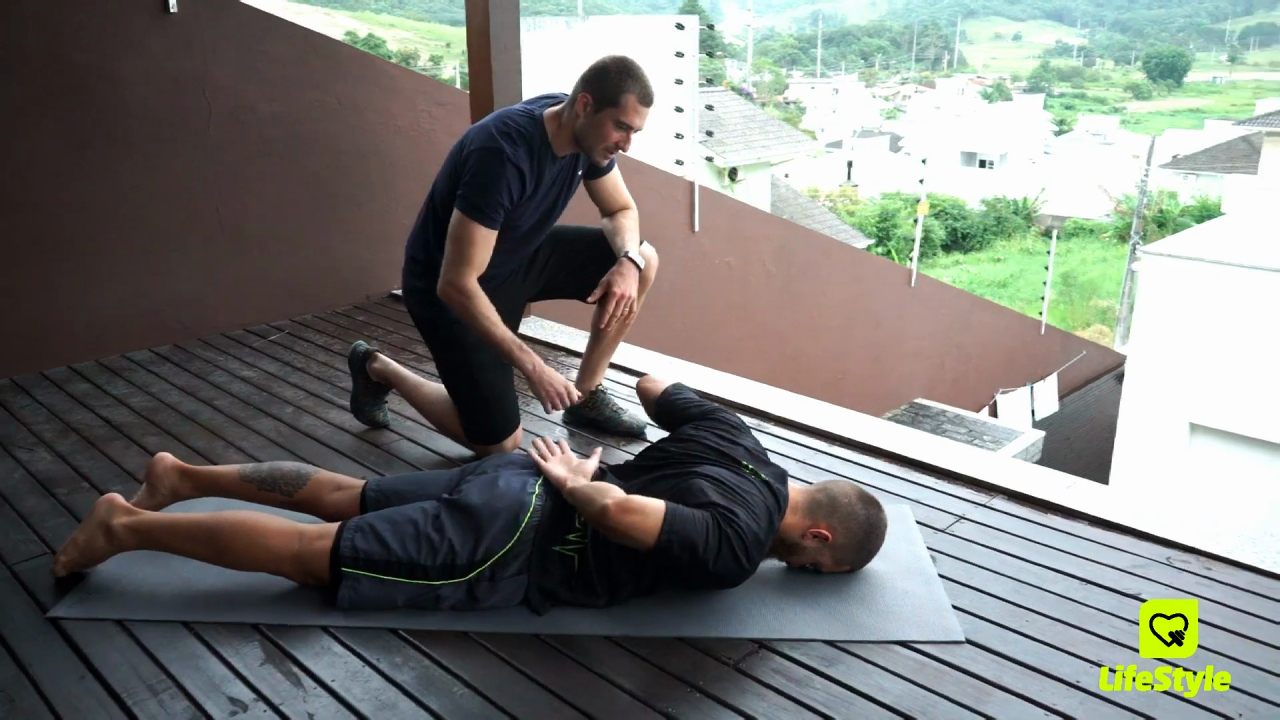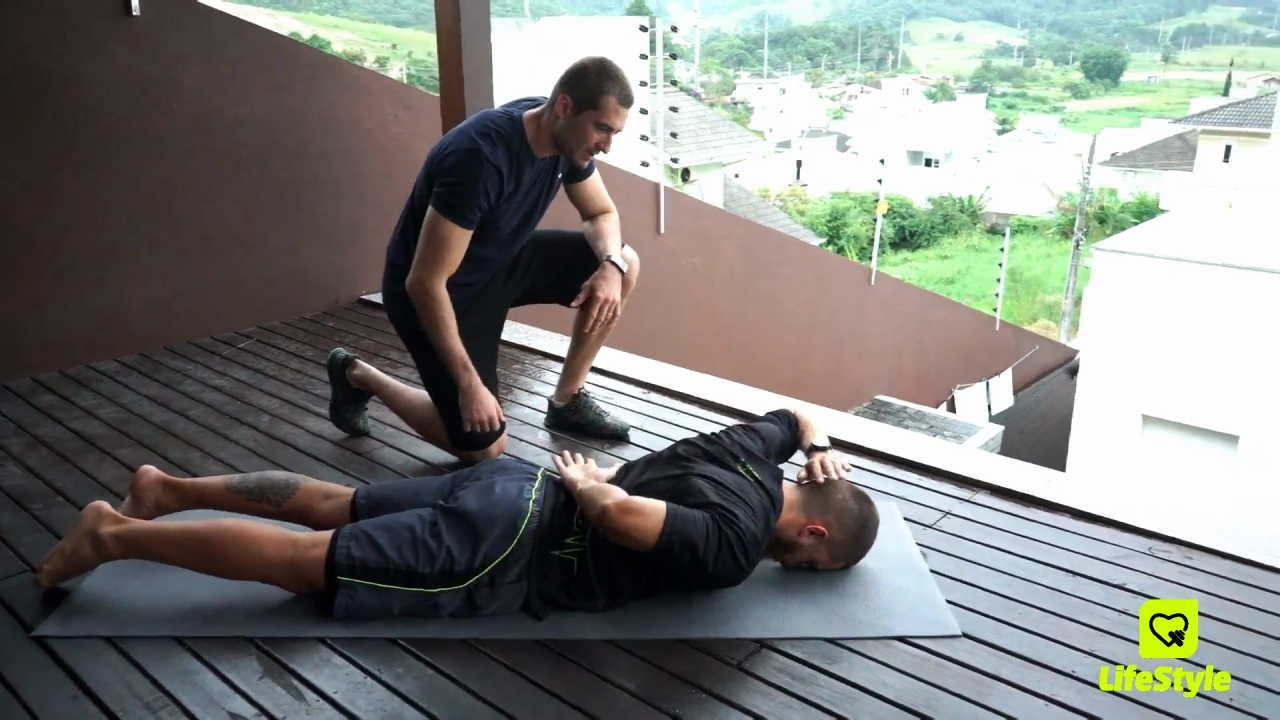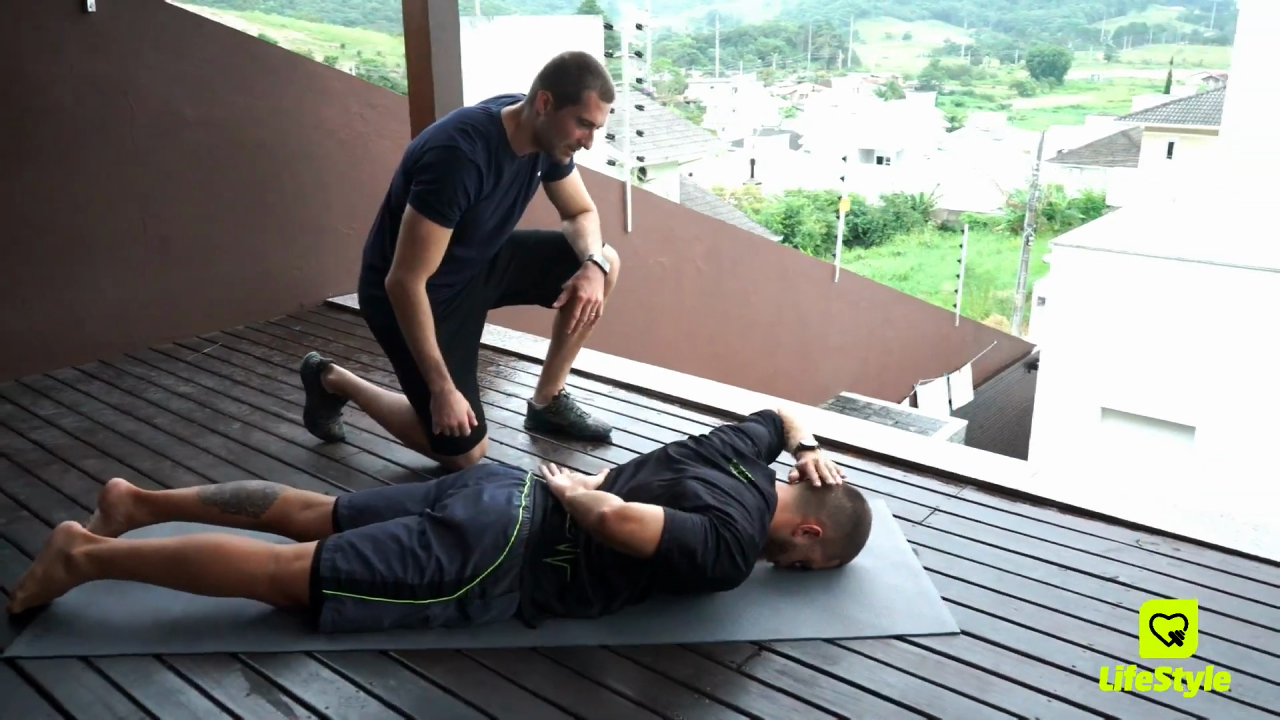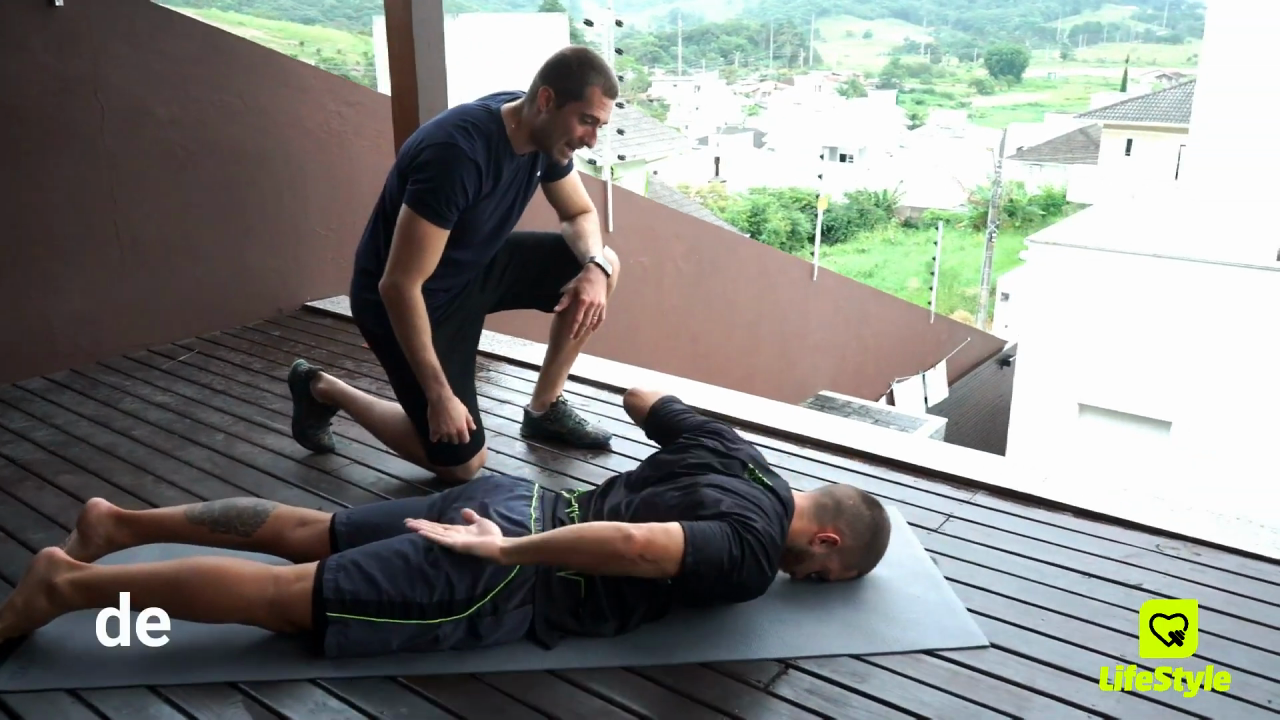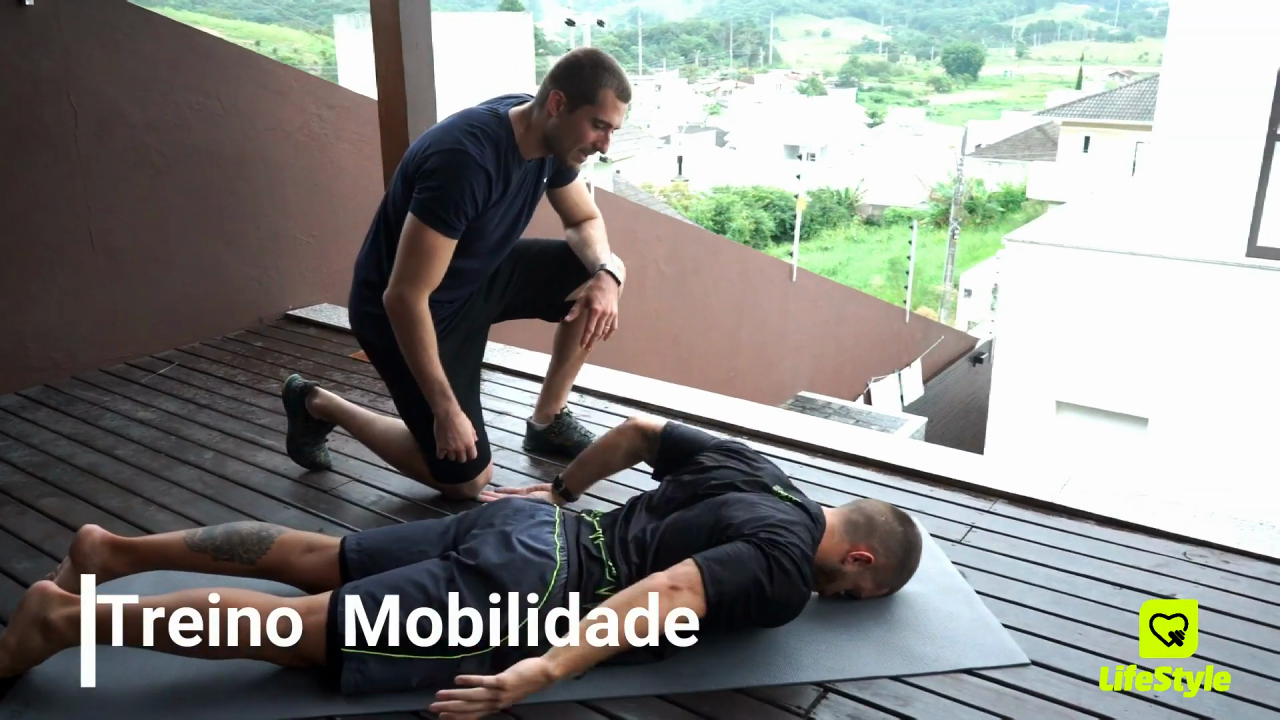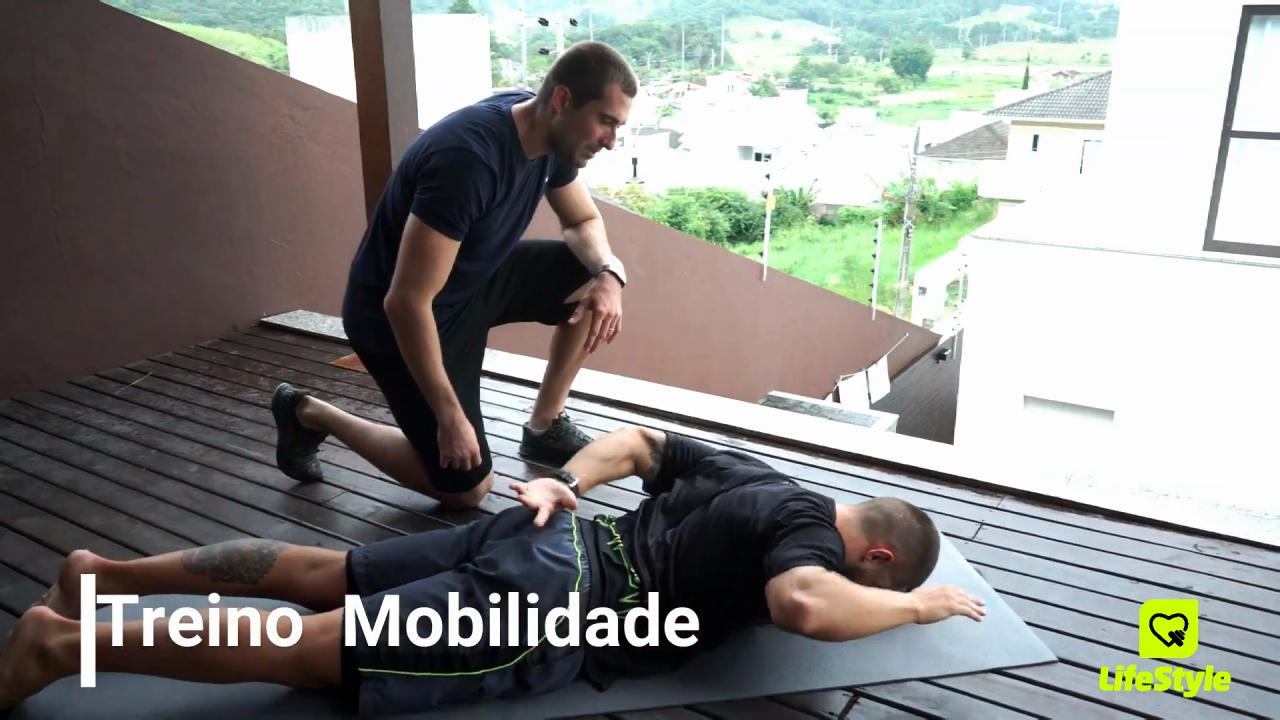
dt=0.5s
person 1, frame 1
left shoulder: (732, 439)
right shoulder: (738, 545)
left elbow: (653, 386)
right elbow: (618, 513)
right wrist: (573, 484)
left hip: (514, 484)
right hip: (504, 547)
left knee: (341, 499)
right knee: (308, 554)
left ankle: (183, 476)
right ankle: (129, 524)
person 1, frame 2
left shoulder: (750, 453)
right shoulder: (737, 543)
left elbow: (787, 412)
right elbow: (617, 512)
left wrist: (820, 448)
right wrist: (586, 484)
left hip: (512, 490)
right hip: (504, 555)
left knee: (329, 503)
right knee: (303, 560)
left ankle: (168, 488)
right ankle: (117, 534)
person 1, frame 3
left shoulder: (740, 453)
right shoulder: (733, 548)
left elbow: (770, 411)
right elbow: (615, 518)
left wrist: (808, 449)
right wrist: (574, 495)
left hip: (499, 495)
right hip: (494, 558)
left knee: (309, 514)
right knee: (286, 575)
left ankle: (138, 501)
right ankle: (88, 553)
person 1, frame 4
left shoulder: (734, 453)
right shoulder: (756, 550)
left elbow: (640, 396)
right elbow: (631, 545)
right wrist: (507, 556)
left hip: (507, 503)
right hip: (495, 587)
left knee: (305, 536)
right knee: (283, 598)
left ankle: (120, 519)
right ankle: (75, 581)
person 1, frame 5
left shoulder: (757, 470)
right shoulder: (786, 568)
left elbow: (638, 427)
right elbow: (659, 596)
left wrist: (555, 489)
left hip: (524, 531)
right hip: (525, 593)
left knee: (313, 557)
right knee: (299, 629)
left ankle: (113, 547)
person 1, frame 6
left shoulder: (759, 475)
right shoulder: (815, 534)
left elbow: (639, 439)
right elbow: (797, 608)
left wrist: (562, 482)
right wrist: (925, 606)
left hip: (540, 543)
right hip: (546, 610)
left knee: (316, 578)
left ankle: (107, 572)
person 2, frame 1
left shoulder: (588, 132)
right shoulder: (502, 154)
left elbow: (622, 210)
right elbow: (455, 284)
left wrist: (628, 261)
right wrist: (533, 367)
left hip: (521, 255)
right hip: (456, 289)
left knee: (642, 262)
right knee: (500, 442)
left ankle: (586, 397)
right ankle: (378, 370)
person 2, frame 2
left shoulder: (568, 136)
right shoulder: (480, 157)
left elbow: (602, 213)
right elbow: (424, 282)
left wrist: (610, 265)
right wrist: (469, 384)
left hip: (501, 261)
right hip: (439, 292)
left knee: (624, 265)
right knee: (483, 447)
left ankle: (567, 400)
right ankle: (358, 376)
person 2, frame 3
left shoulder: (546, 133)
right shoulder: (458, 155)
left elbow: (582, 212)
right elbow: (403, 282)
left wrist: (592, 265)
right wrist: (442, 389)
left hip: (479, 262)
right hip: (415, 293)
left knee: (603, 264)
right knee: (464, 452)
left ankle: (547, 402)
right ankle: (333, 381)
person 2, frame 4
left shoulder: (546, 133)
right shoulder: (457, 153)
left elbow: (581, 214)
right elbow: (399, 285)
left wrist: (593, 267)
right wrist: (440, 395)
left hip: (474, 266)
right hip: (407, 298)
left knee: (604, 266)
right knee: (462, 463)
left ankle: (544, 409)
right ankle: (323, 391)
person 2, frame 5
left shoulder: (548, 135)
right shoulder: (464, 159)
left elbow: (586, 220)
right elbow: (403, 297)
left wrist: (606, 273)
right wrist: (446, 411)
right hip: (404, 312)
left knee: (606, 271)
right knee: (468, 478)
left ankle: (548, 422)
right ankle: (320, 406)
person 2, frame 6
left shoulder: (549, 132)
right shoulder: (468, 158)
left elbow: (584, 222)
right elbow: (406, 301)
left wrist: (608, 275)
right wrist: (450, 417)
right hip: (397, 317)
left knee: (600, 276)
right knee: (467, 487)
left ankle: (544, 427)
right ankle: (310, 414)
